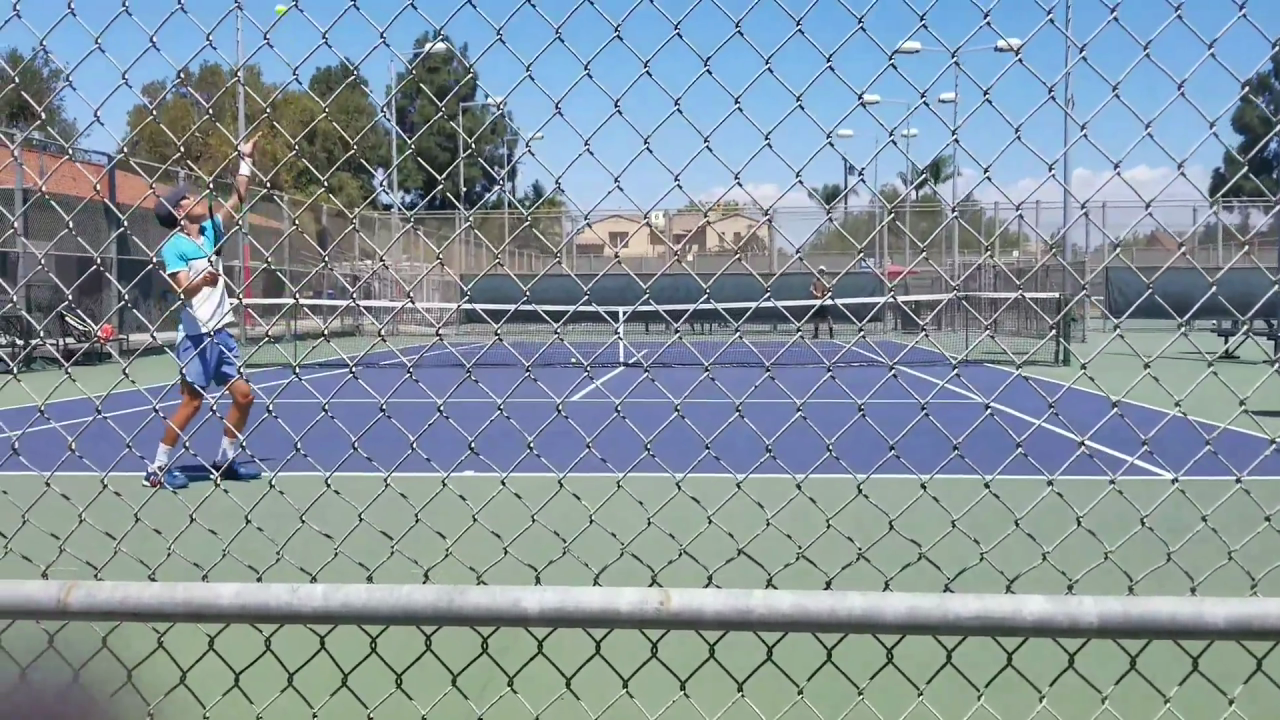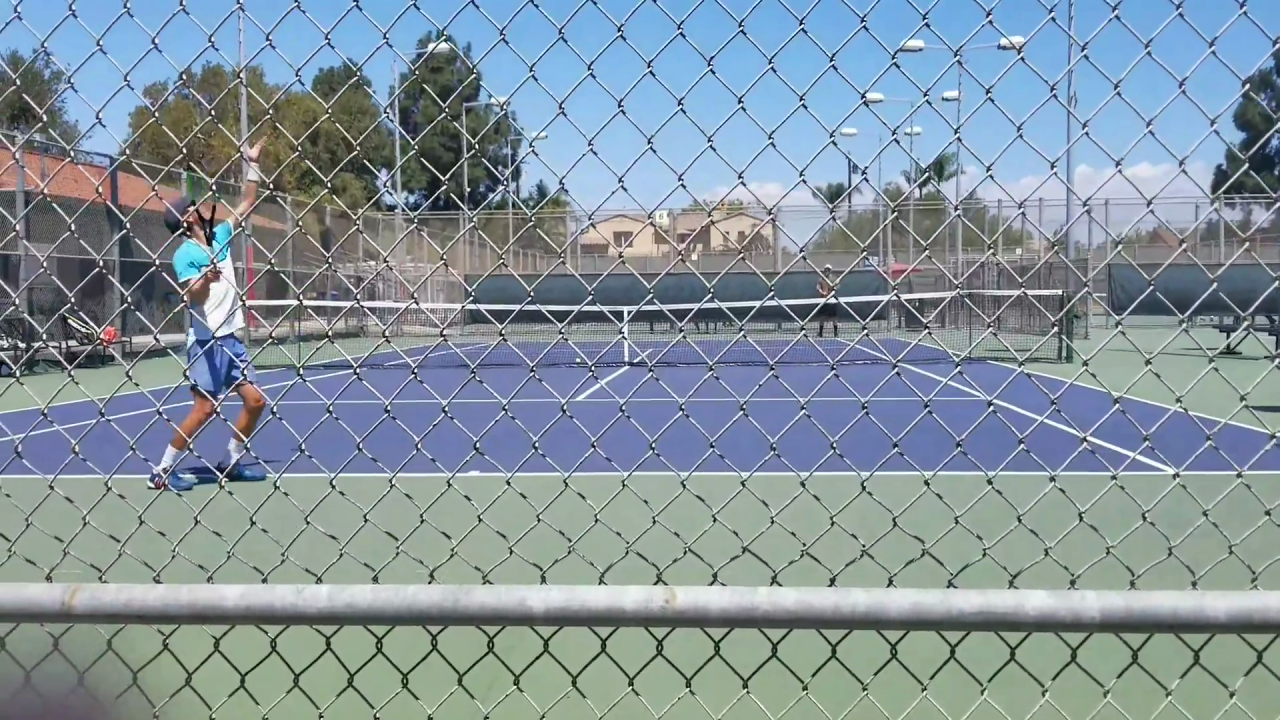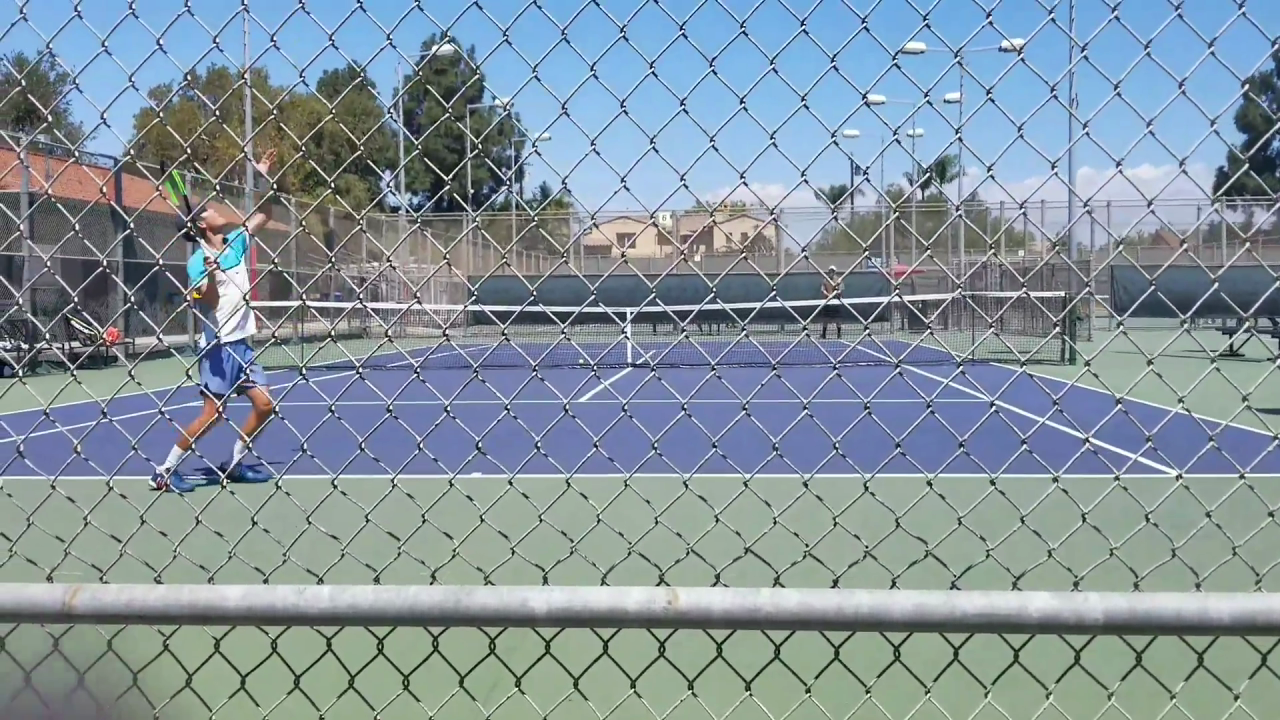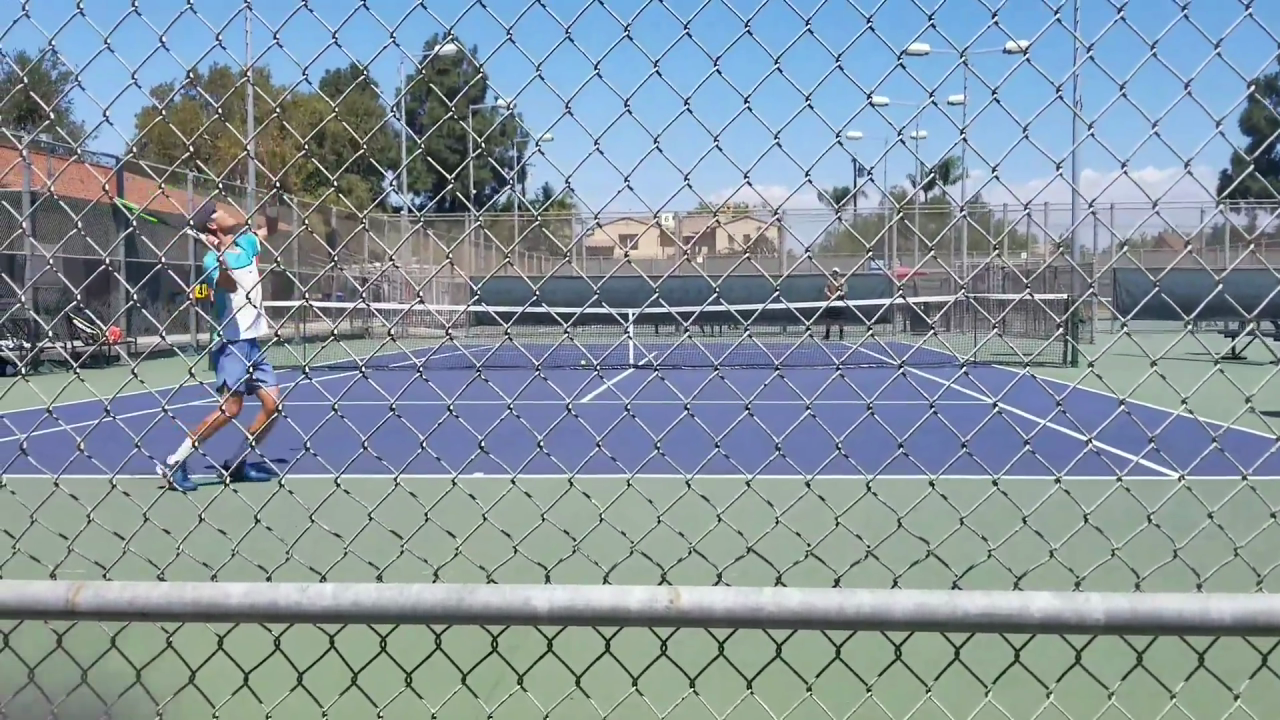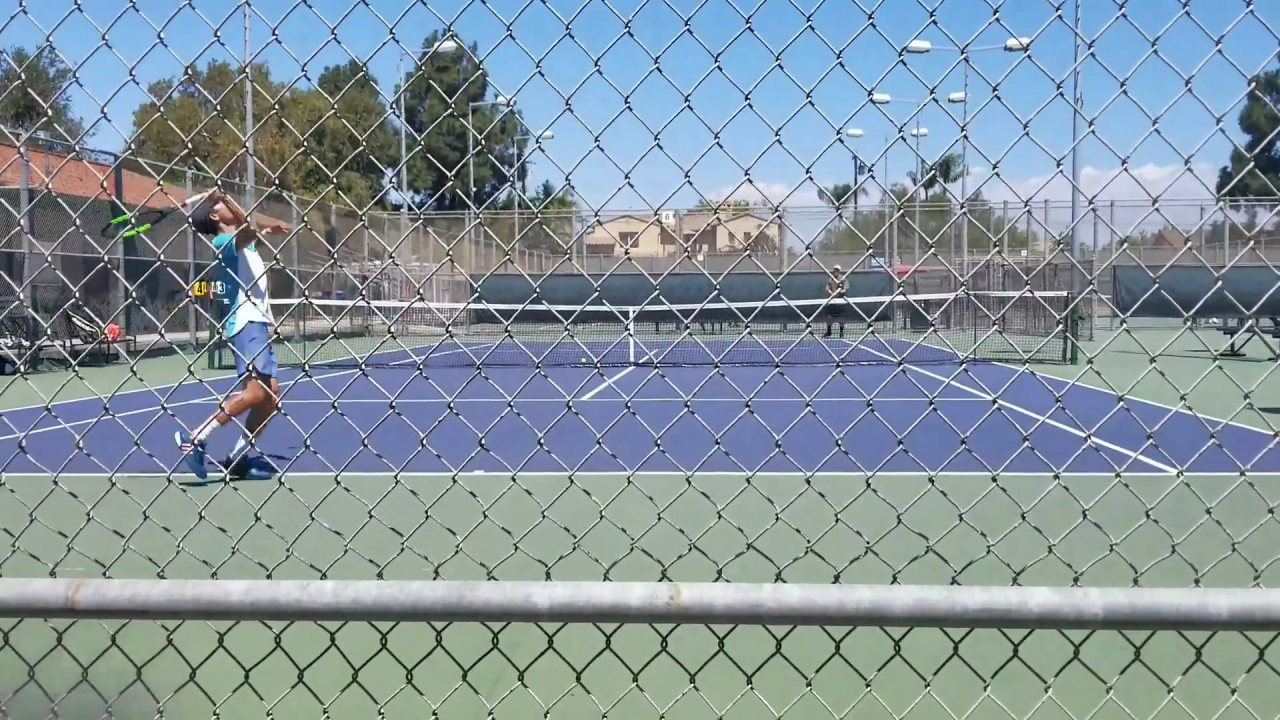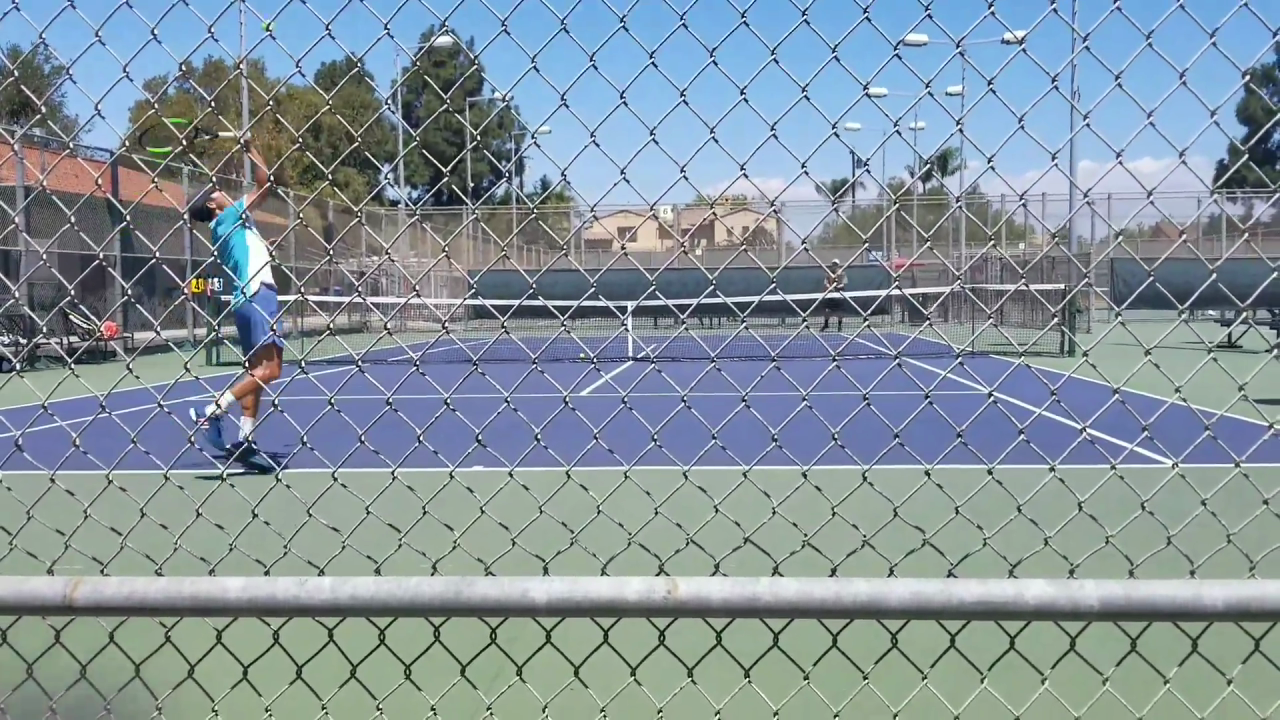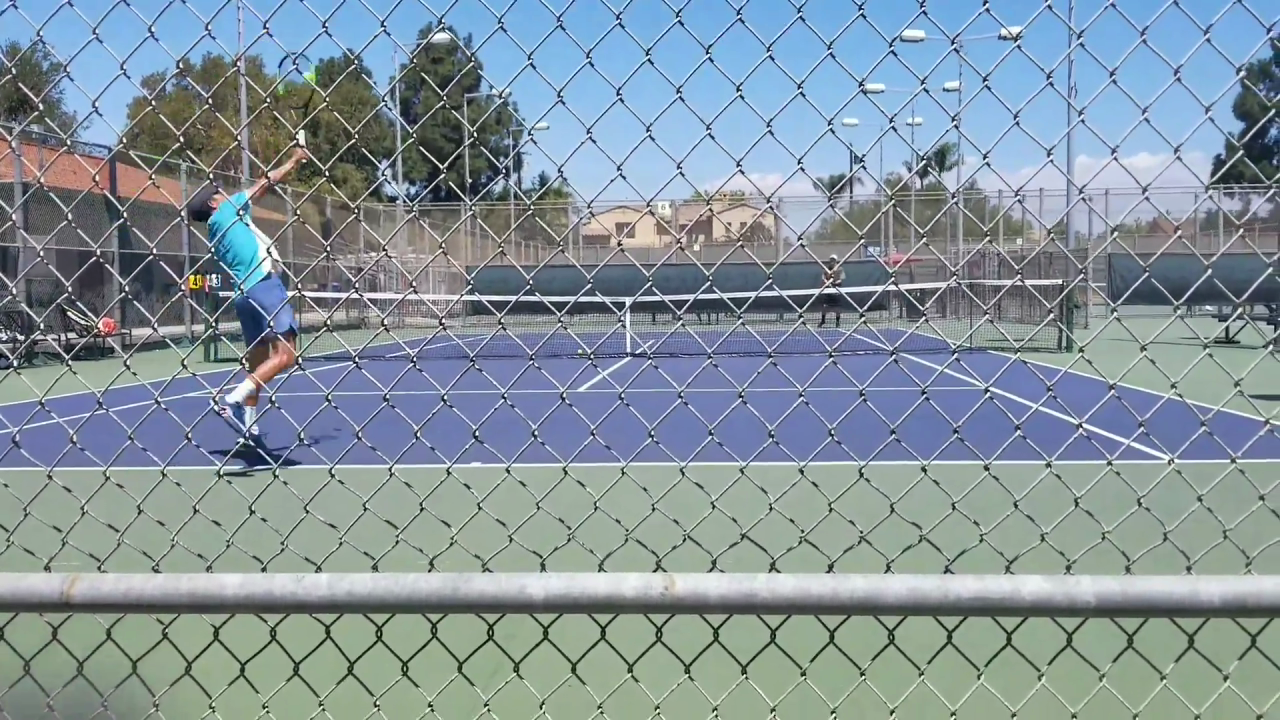
dt=0.1s
person 1, frame 1
left shoulder: (211, 232)
right shoulder: (173, 247)
left elbow: (239, 198)
right elbow: (184, 290)
left wrist: (246, 158)
right wrist: (202, 280)
left hip: (221, 332)
right hip: (196, 336)
left knee: (243, 395)
right knee: (192, 402)
left ankle: (225, 461)
right ankle: (157, 468)
person 1, frame 2
left shoulder: (221, 235)
right shoulder: (185, 255)
left elbow: (249, 201)
right elbow: (196, 299)
left wrist: (252, 165)
right wrist: (206, 279)
left hip: (231, 338)
right hip: (207, 342)
left knee: (256, 400)
right knee: (205, 408)
left ankle: (231, 463)
right ankle: (162, 470)
person 1, frame 3
left shoulder: (236, 242)
right shoulder: (198, 261)
left elbow: (264, 214)
right elbow: (209, 303)
left wrist: (264, 176)
right wrist: (211, 277)
left hip: (241, 343)
right hip: (217, 346)
left knee: (264, 404)
right knee: (213, 411)
left ankle: (234, 464)
right ankle: (165, 471)
person 1, frame 4
left shoulder: (246, 245)
right shoulder: (215, 258)
left elbow: (272, 228)
right elbow: (229, 290)
left wrist: (269, 217)
right wrist: (221, 259)
left hip: (252, 341)
right hip: (232, 342)
left knee: (271, 404)
right knee: (230, 408)
left ankle: (236, 464)
right ankle: (173, 463)
person 1, frame 5
left shoulder: (244, 236)
right shoulder: (224, 241)
left elbow: (253, 229)
right elbow: (246, 227)
left wrist: (271, 228)
right wrist: (223, 198)
left hip: (257, 323)
right hip: (246, 323)
left knee: (272, 396)
right knee: (255, 393)
left ankle: (239, 457)
right ankle: (194, 439)
person 1, frame 6
left shoulder: (226, 229)
right shoulder: (229, 218)
right elbow: (263, 184)
right wrist: (253, 153)
left hip: (244, 301)
right hip: (257, 295)
left knee: (257, 373)
right knee: (269, 368)
left ankle: (242, 440)
right ankle: (211, 412)
person 1, frame 7
left shoulder: (215, 234)
right shoulder: (228, 211)
right elbow: (266, 180)
right wrist: (293, 161)
left hip: (243, 295)
right hip: (263, 284)
left knee: (257, 364)
right knee: (285, 356)
left ankle: (248, 427)
right ankle: (233, 400)
